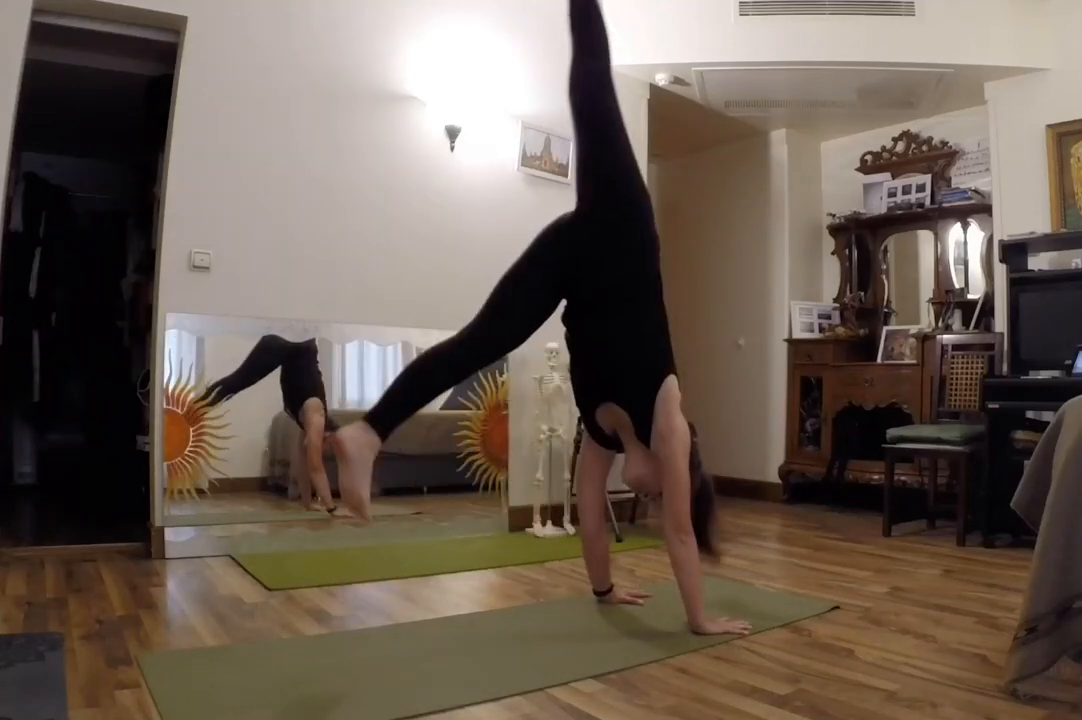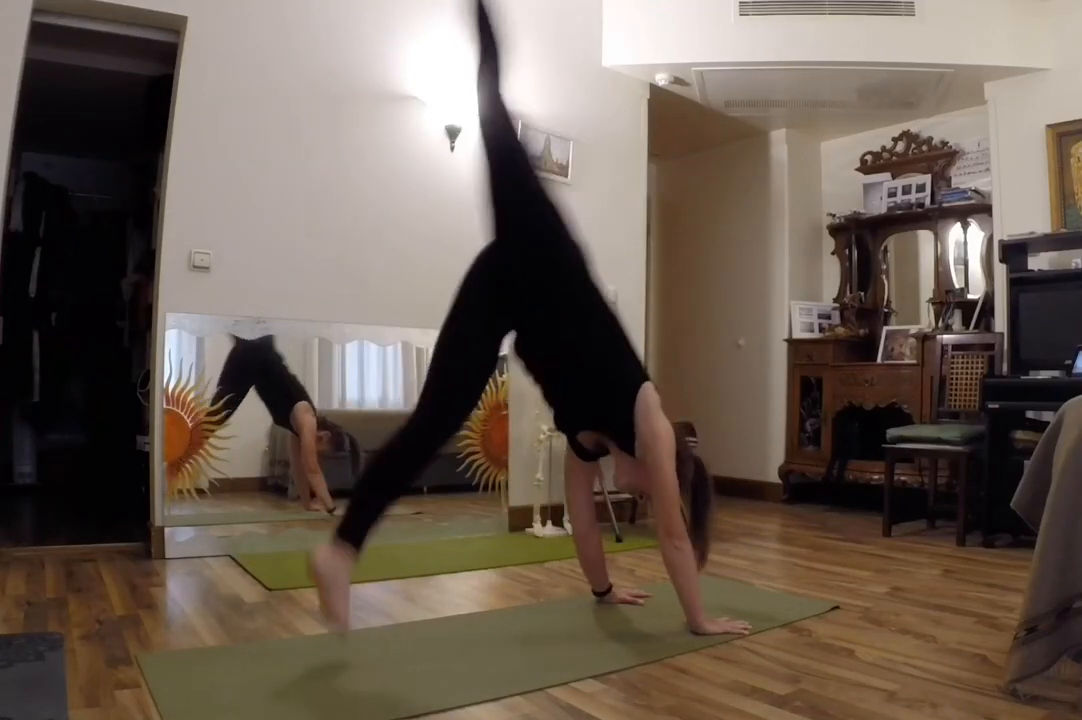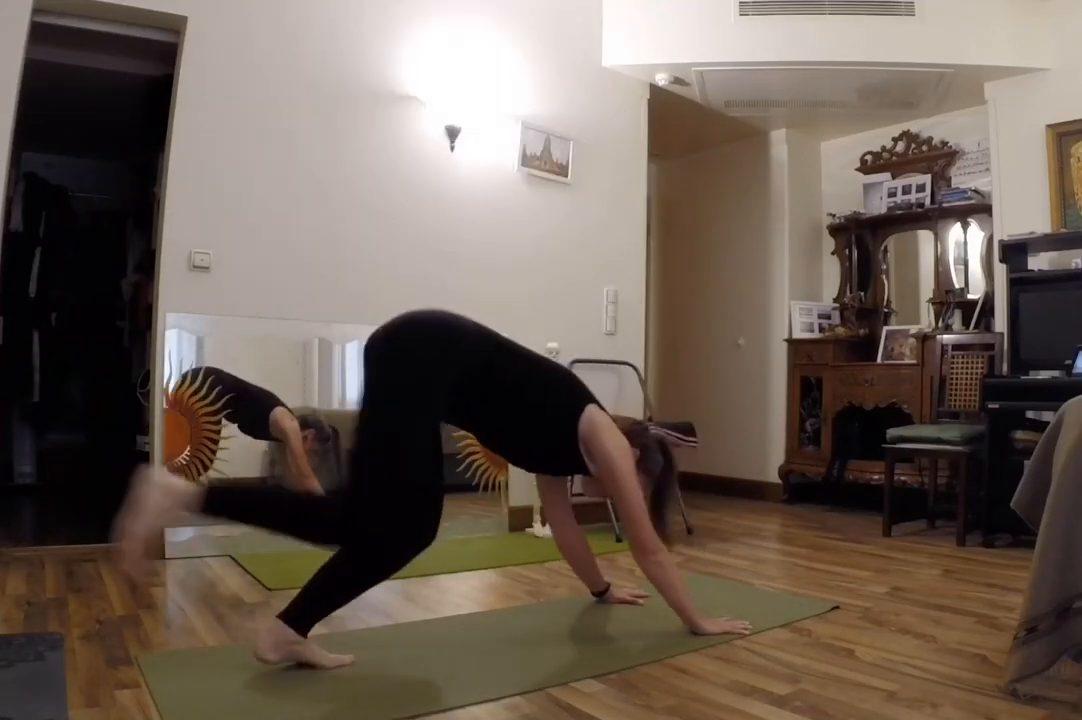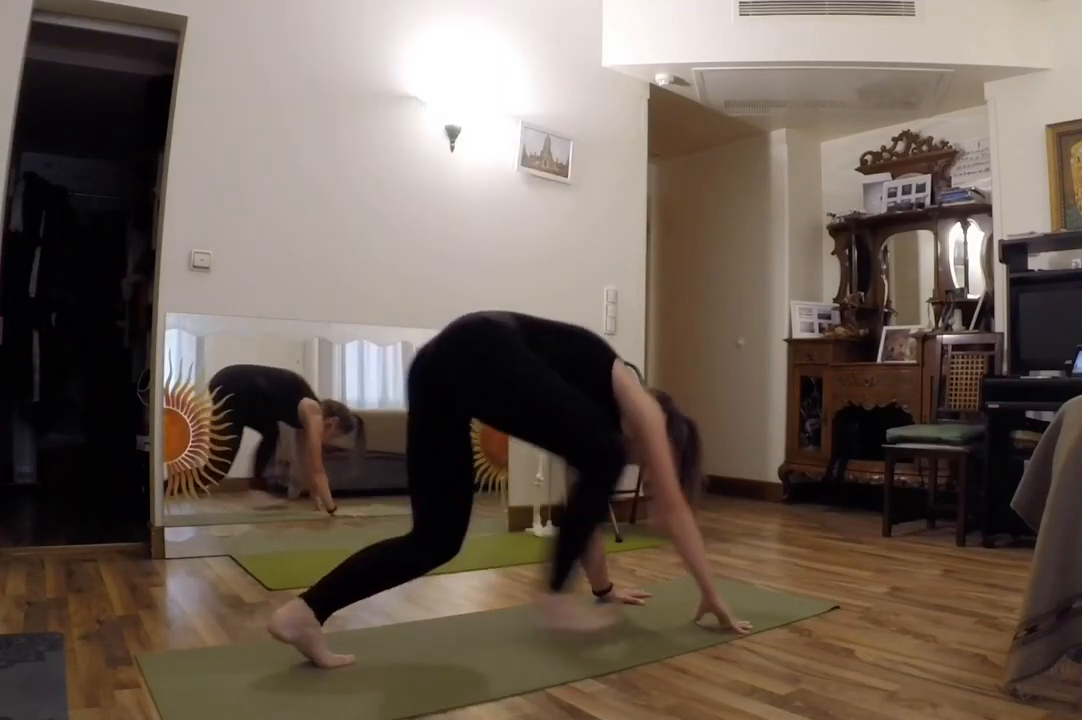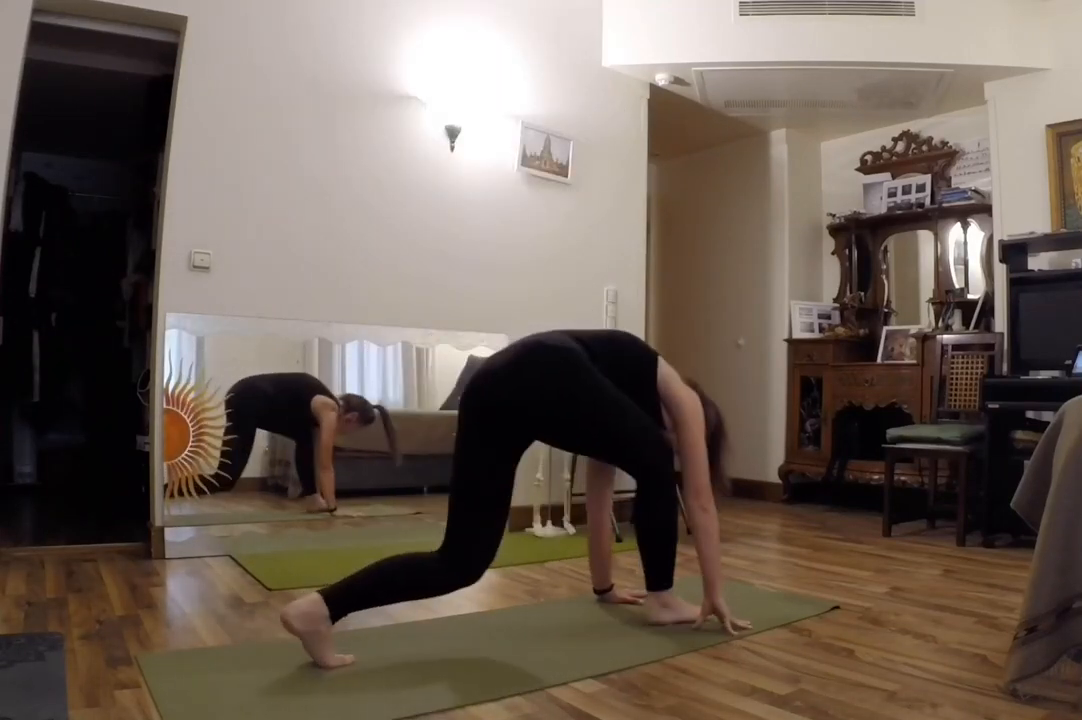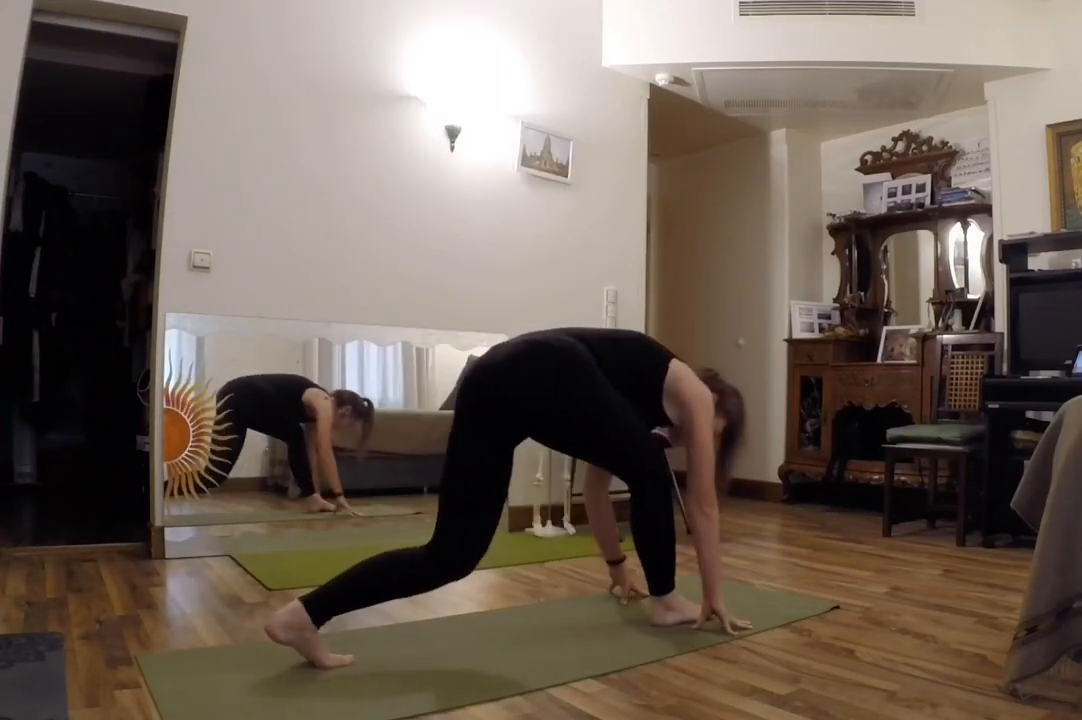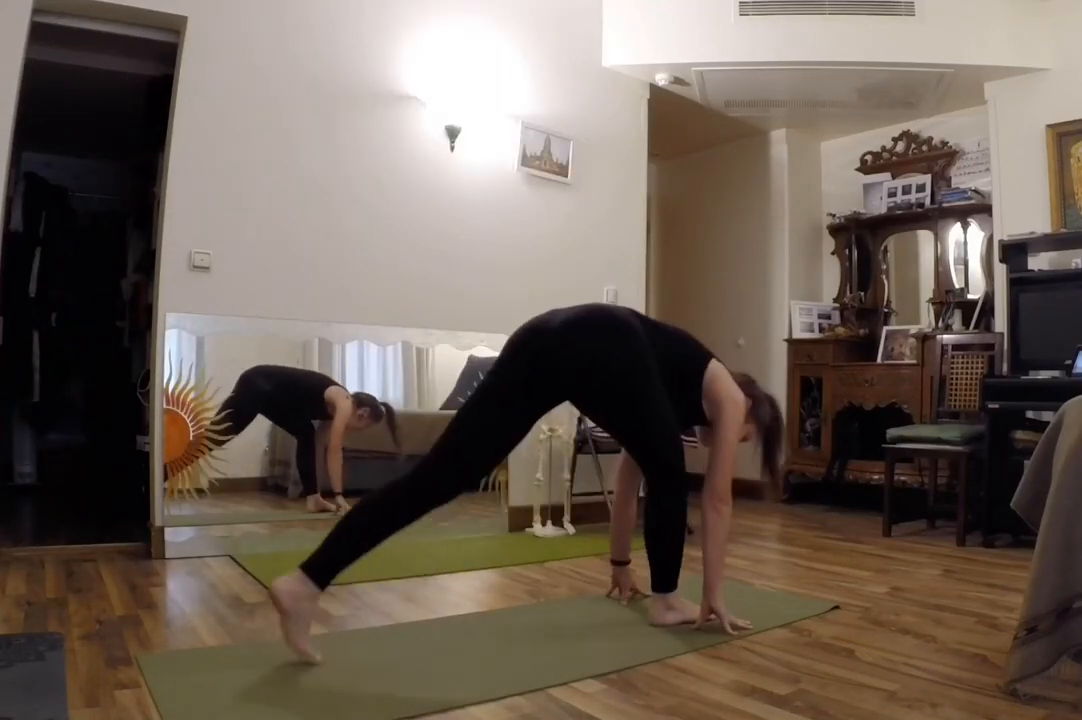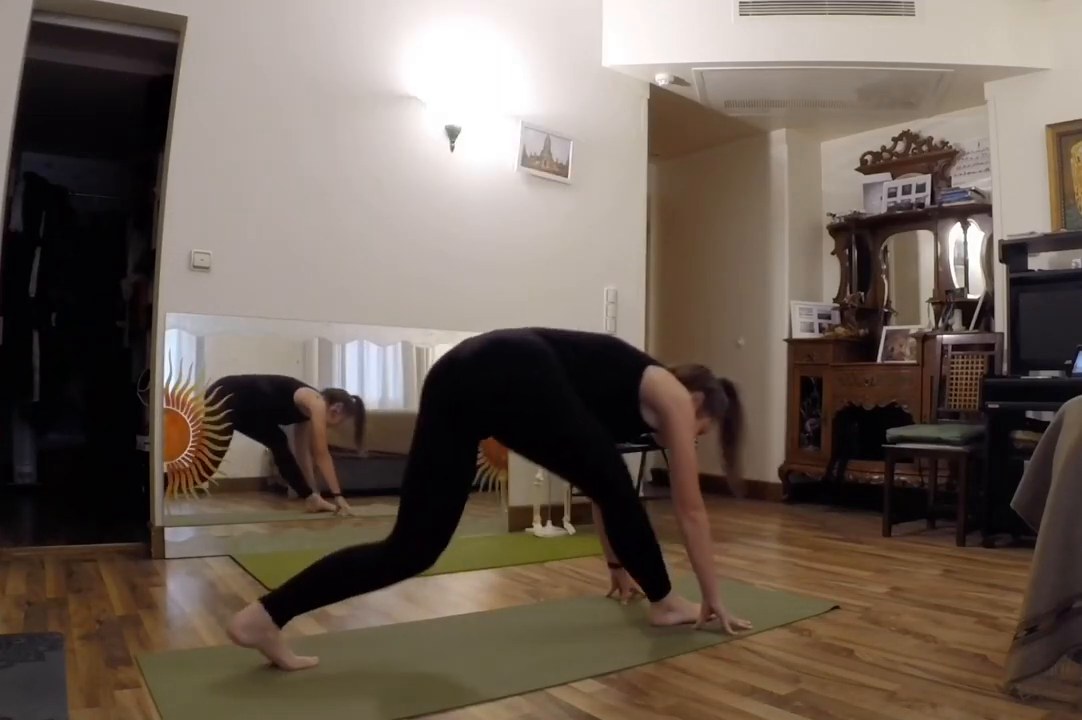
dt=0.5s
person 1, frame 1
left shoulder: (604, 424)
right shoulder: (667, 426)
left elbow: (590, 512)
right elbow: (678, 532)
left wrist: (604, 588)
right wrist: (701, 621)
left hip: (576, 250)
right hip: (611, 240)
right knee: (596, 91)
person 1, frame 2
left shoulder: (590, 429)
right shoulder: (650, 425)
left elbow: (580, 515)
right elbow: (673, 533)
left wrist: (603, 586)
right wrist: (698, 619)
left hip: (504, 280)
right hip: (536, 257)
left knee: (434, 422)
right knee: (503, 142)
left ankle: (339, 549)
person 1, frame 3
left shoulder: (564, 445)
right shoulder: (604, 440)
left elbow: (561, 522)
right elbow: (648, 546)
left wrist: (602, 588)
right wrist: (696, 619)
left hip: (415, 349)
right hip: (428, 351)
left knee: (415, 526)
right knee: (362, 522)
left ankle: (288, 629)
right ankle: (177, 494)
person 1, frame 4
left shoulder: (599, 411)
right shoulder: (642, 406)
left elbow: (583, 502)
right elbow: (674, 505)
left wrist: (602, 581)
right wrist: (711, 594)
left hip: (436, 361)
right hip: (484, 353)
left knee: (435, 539)
right knee: (601, 461)
left ankle: (304, 612)
right ankle: (556, 597)
person 1, frame 5
left shoulder: (616, 426)
right shoulder: (682, 399)
left elbow: (598, 501)
right elbow: (700, 501)
left wrist: (604, 586)
right wrist: (714, 595)
left hip: (490, 384)
right hip: (549, 377)
left knee: (461, 562)
right knee: (654, 468)
left ankle: (319, 608)
right ankle: (662, 599)
person 1, frame 6
left shoulder: (653, 386)
right shoulder: (694, 395)
left elbow: (596, 486)
right elbow: (703, 504)
left wrist: (616, 565)
right wrist: (713, 598)
left hip: (491, 375)
right hip: (549, 378)
left knee: (451, 555)
right knee: (648, 474)
left ankle: (303, 615)
right ankle: (665, 602)
person 1, frame 7
left shoulder: (693, 392)
right shoulder: (728, 396)
left elbow: (627, 484)
right elbow: (717, 502)
left wrist: (619, 565)
right wrist: (713, 597)
left hip: (544, 335)
right hip: (599, 347)
left knee: (440, 475)
right knee: (668, 474)
left ankle: (303, 584)
right ankle: (666, 602)
person 1, frame 8
left shoulder: (635, 388)
right shoulder: (673, 397)
left elbow: (597, 473)
right elbow: (690, 508)
left wrist: (619, 565)
right wrist: (713, 598)
left hip: (458, 372)
right hip: (515, 377)
left knee: (412, 549)
right knee: (614, 490)
left ankle: (264, 616)
right ankle: (665, 603)
